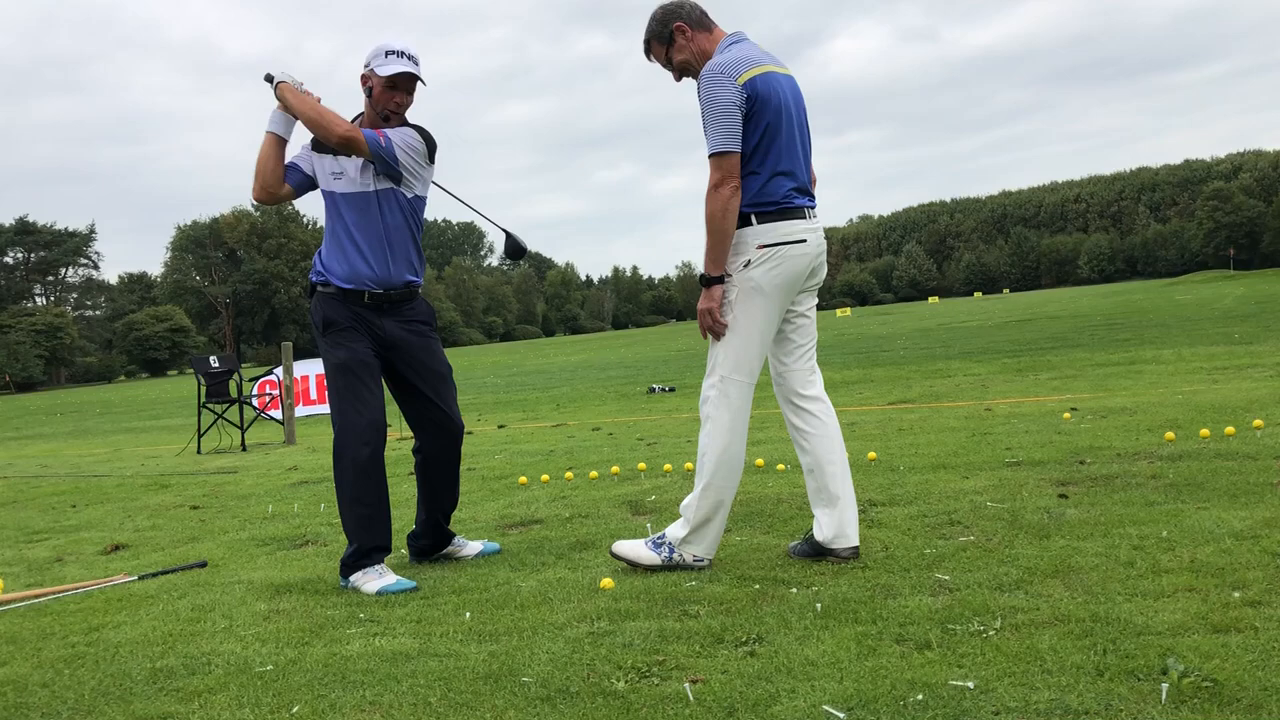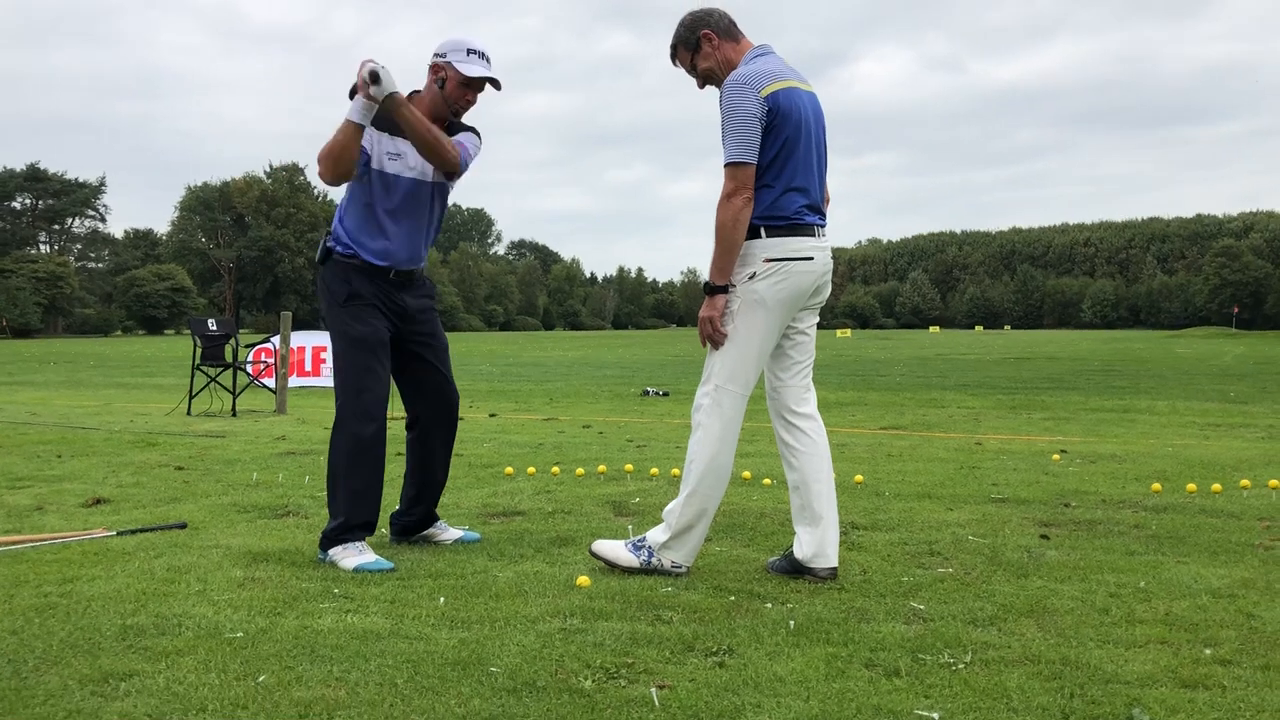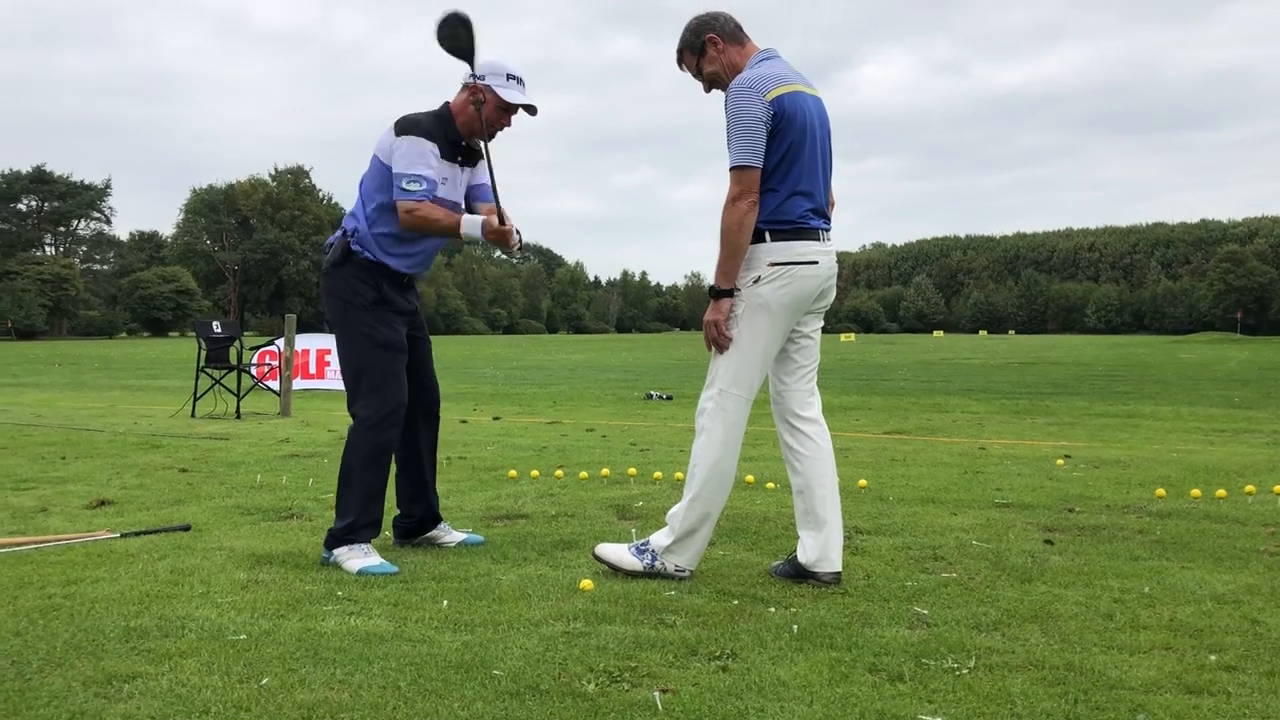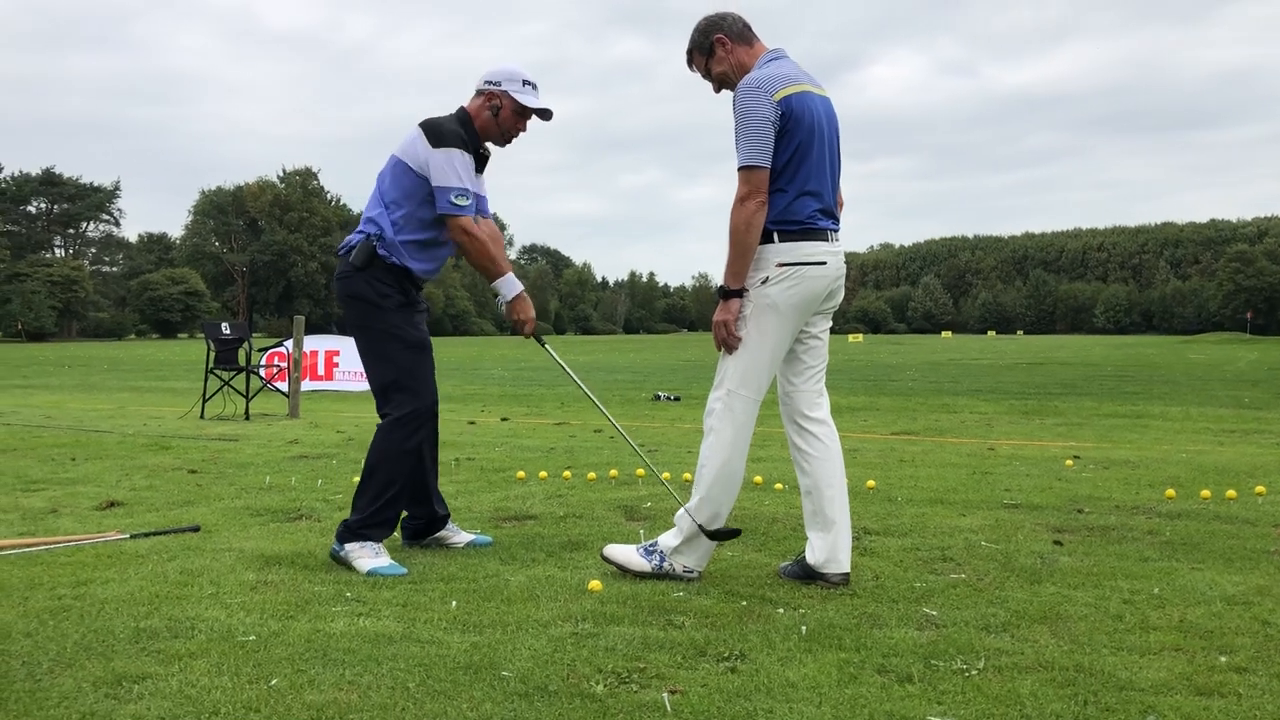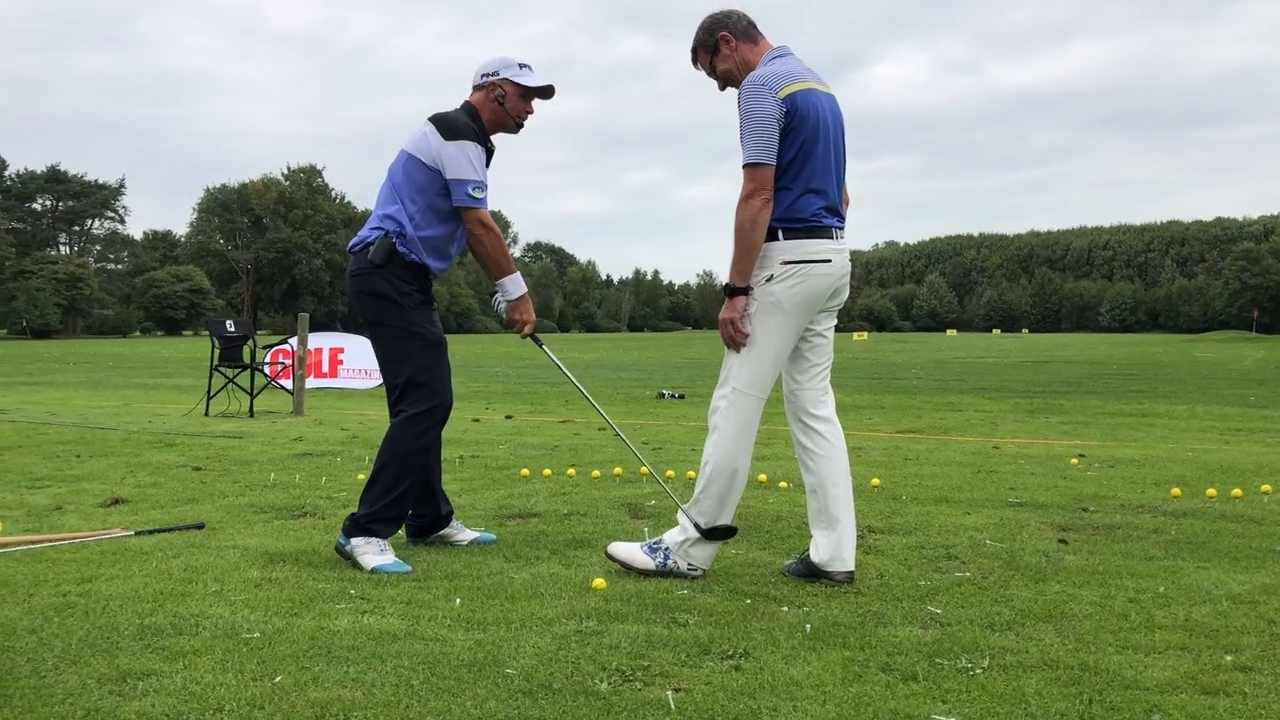
dt=0.2s
person 1, frame 1
left shoulder: (720, 73)
right shoulder: (775, 68)
left elbow: (726, 183)
left wrist: (712, 279)
left hip: (764, 244)
right hip: (805, 236)
left knee: (725, 395)
right knee: (802, 386)
left ankle: (690, 542)
right ankle: (836, 529)
person 1, frame 2
left shoulder: (744, 84)
right shoulder: (797, 83)
left elbow: (738, 195)
left wrist: (715, 289)
left hip: (769, 259)
right hip: (811, 256)
left knee: (719, 403)
right knee: (796, 404)
left ankle: (671, 548)
right ankle: (817, 549)
person 1, frame 3
left shoulder: (749, 89)
right shoulder: (804, 87)
left elbow: (745, 198)
left wrist: (721, 292)
left hip: (774, 263)
right hip: (818, 261)
left knee: (723, 407)
right knee: (800, 409)
left ankle: (674, 550)
right ankle: (820, 554)
person 1, frame 4
left shoulder: (757, 88)
right shoulder: (812, 87)
left elbow: (752, 199)
left wrist: (730, 292)
left hip: (781, 263)
right hip: (825, 261)
left knee: (731, 407)
right knee: (808, 409)
left ankle: (684, 550)
right ankle: (829, 554)
person 1, frame 5
left shoulder: (762, 85)
right shoulder: (818, 85)
left elbow: (759, 195)
left wrist: (736, 290)
left hip: (787, 261)
right hip: (830, 259)
left knee: (735, 405)
right knee: (814, 407)
left ankle: (687, 548)
right ankle: (833, 553)
person 2, frame 1
left shoulder: (415, 142)
right shoulder: (324, 147)
left elbow: (341, 134)
right elbow: (268, 192)
left wrist: (290, 91)
right wrist: (279, 117)
left hip: (404, 308)
right hip: (342, 308)
left knee: (442, 427)
right knee: (359, 430)
left ankle: (433, 538)
right ankle: (364, 561)
person 2, frame 2
left shoulder: (464, 137)
right shoulder: (375, 118)
left elbow: (445, 164)
right elbow: (330, 171)
left wrist: (397, 100)
right wrist: (360, 106)
left hip: (408, 284)
right hip: (352, 279)
left knee: (437, 403)
right knee: (364, 403)
left ankle: (416, 520)
right ankle: (343, 536)
person 2, frame 3
left shoulder: (471, 156)
right shoulder: (417, 134)
left elbow: (484, 214)
right elbow: (412, 215)
left wrist: (502, 229)
right wrist: (472, 226)
left hip: (395, 285)
right hip: (359, 279)
left knee: (420, 403)
right knee: (382, 405)
left ankle: (419, 520)
right ankle: (349, 538)
person 2, frame 4
left shoulder: (466, 151)
right shoulder: (445, 139)
left elbow: (484, 229)
right elbow: (462, 232)
left wrist: (512, 290)
right wrist: (512, 289)
left hip: (391, 283)
right hip: (375, 280)
left knee: (417, 404)
right knee: (411, 405)
left ankle: (426, 520)
right ankle: (360, 536)
person 2, frame 5
left shoulder: (465, 139)
right shoulder: (457, 133)
left elbow: (475, 231)
right elbow: (480, 225)
left wrist: (506, 293)
right wrist: (517, 291)
left hip: (397, 277)
right hip: (390, 276)
left knee: (424, 401)
right knee: (425, 401)
left ankle: (430, 518)
right ankle: (365, 531)
